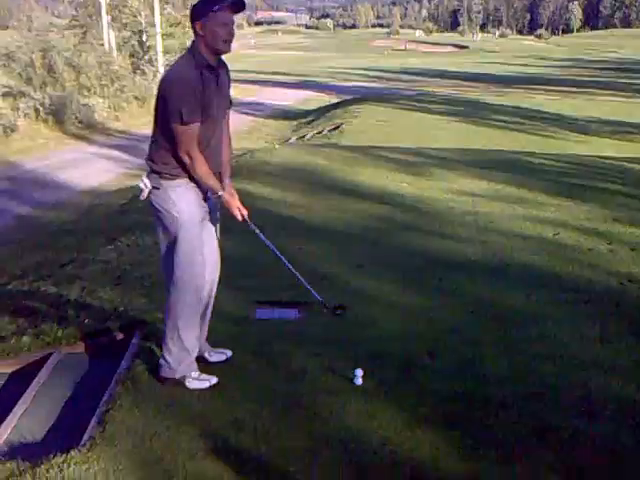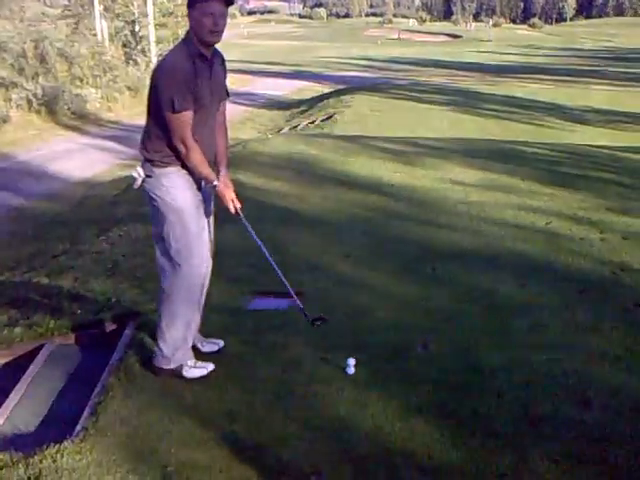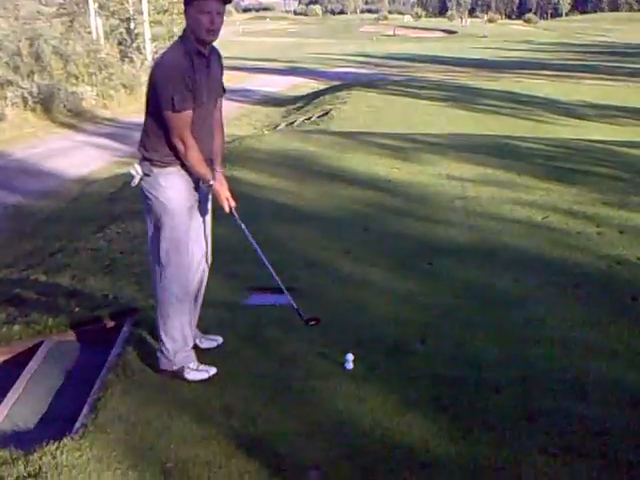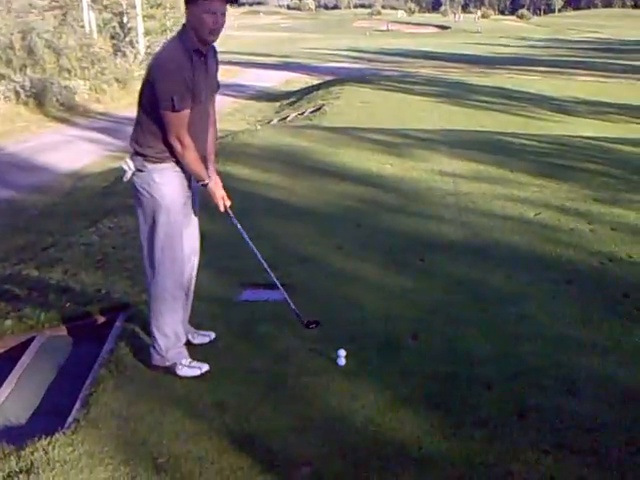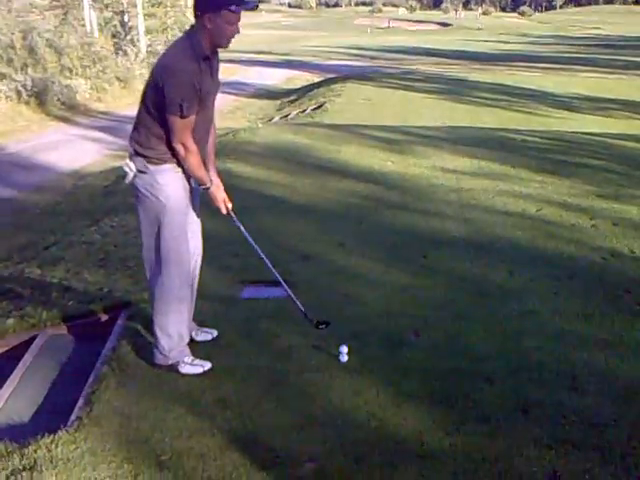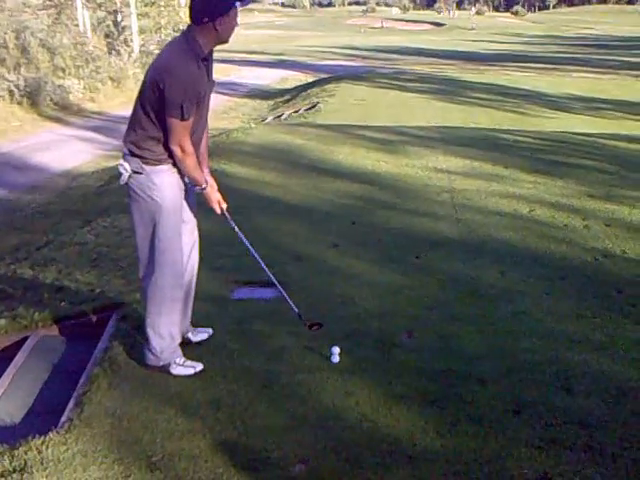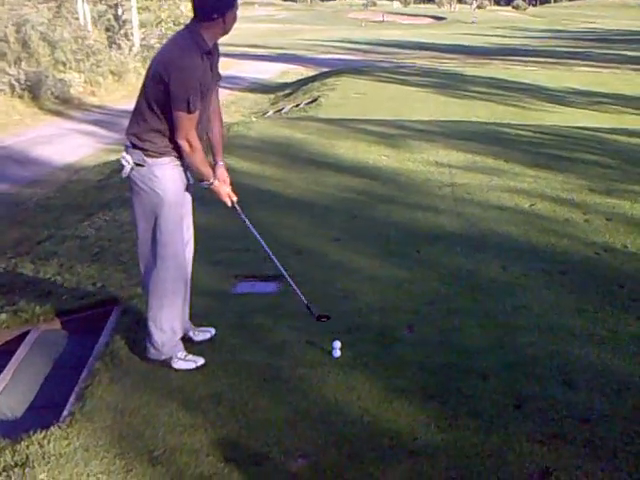
dt=0.2s
person 1, frame 1
left shoulder: (220, 70)
right shoulder: (182, 78)
right elbow: (189, 153)
left wrist: (227, 182)
right wrist: (221, 194)
left hip: (201, 184)
right hip: (176, 187)
left knee: (208, 271)
right knee: (190, 276)
left ankle: (195, 343)
right ankle: (176, 364)
person 1, frame 2
left shoulder: (216, 61)
right shoulder: (174, 67)
right elbow: (183, 141)
left wrist: (224, 173)
right wrist: (215, 184)
left hip: (197, 174)
right hip: (169, 175)
left knee: (200, 261)
right knee: (188, 263)
left ankle: (188, 334)
right ankle: (171, 354)
person 1, frame 3
left shoulder: (213, 58)
right shoulder: (172, 65)
right elbow: (181, 140)
left wrist: (219, 172)
right wrist: (211, 182)
left hip: (195, 172)
right hip: (167, 176)
left knee: (199, 260)
right knee: (177, 266)
left ankle: (187, 331)
right ankle: (175, 355)
person 1, frame 4
left shoulder: (209, 55)
right shoulder: (170, 63)
right elbow: (178, 138)
left wrist: (212, 169)
right wrist: (207, 182)
left hip: (185, 168)
right hip: (159, 171)
left knee: (187, 256)
right knee: (169, 262)
left ankle: (179, 326)
right ankle: (166, 350)
person 1, frame 5
left shoulder: (210, 55)
right shoulder: (179, 67)
right elbow: (182, 143)
left wrist: (213, 172)
right wrist: (209, 186)
left hip: (181, 168)
right hip: (160, 171)
left knee: (189, 253)
right knee: (174, 261)
left ankle: (182, 324)
right ankle: (170, 349)
person 1, frame 6
left shoulder: (202, 53)
right shoulder: (180, 68)
right elbow: (179, 144)
left wrist: (206, 172)
right wrist: (204, 187)
left hip: (172, 166)
right hip: (153, 171)
left knee: (185, 250)
right knee: (167, 262)
left ankle: (178, 326)
right ankle: (161, 351)
person 1, frame 7
left shoulder: (207, 47)
right shoulder: (185, 61)
left elbow: (212, 107)
right elbow: (185, 138)
left wrist: (219, 163)
right wrist: (212, 181)
left hip: (173, 159)
right hip: (155, 163)
left knee: (180, 248)
right knee: (167, 255)
left ankle: (178, 323)
right ankle: (163, 344)
